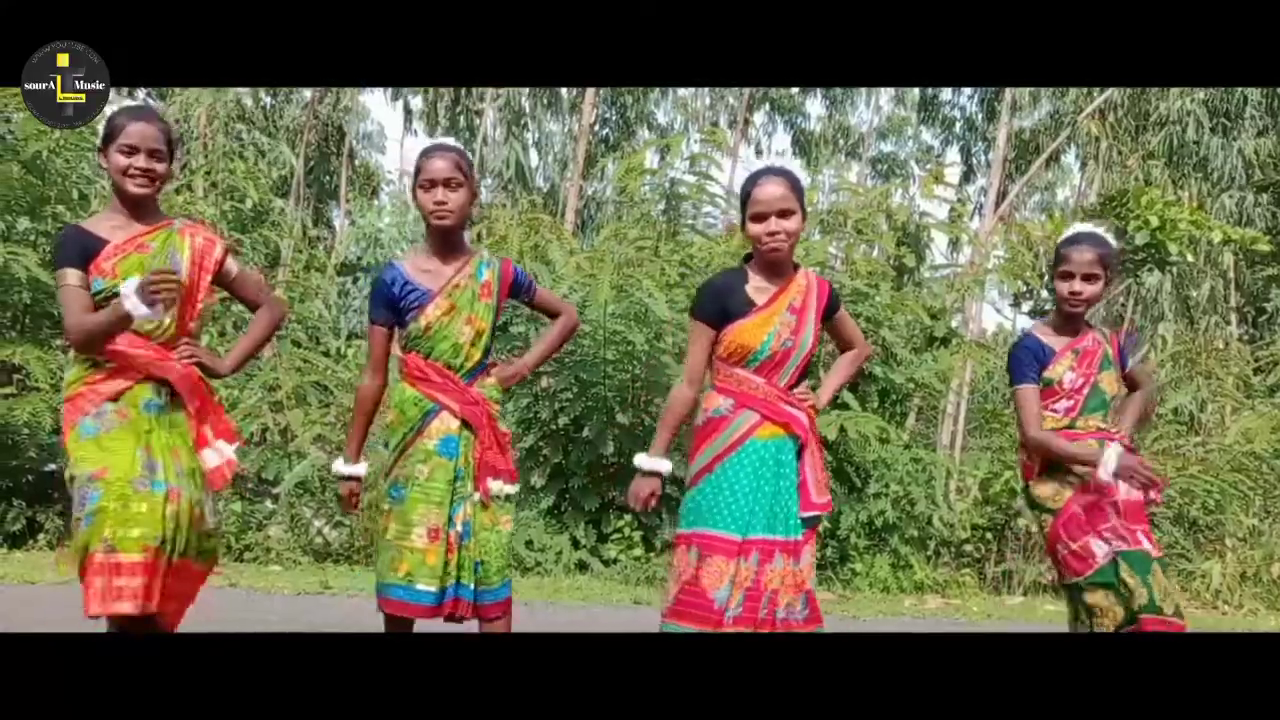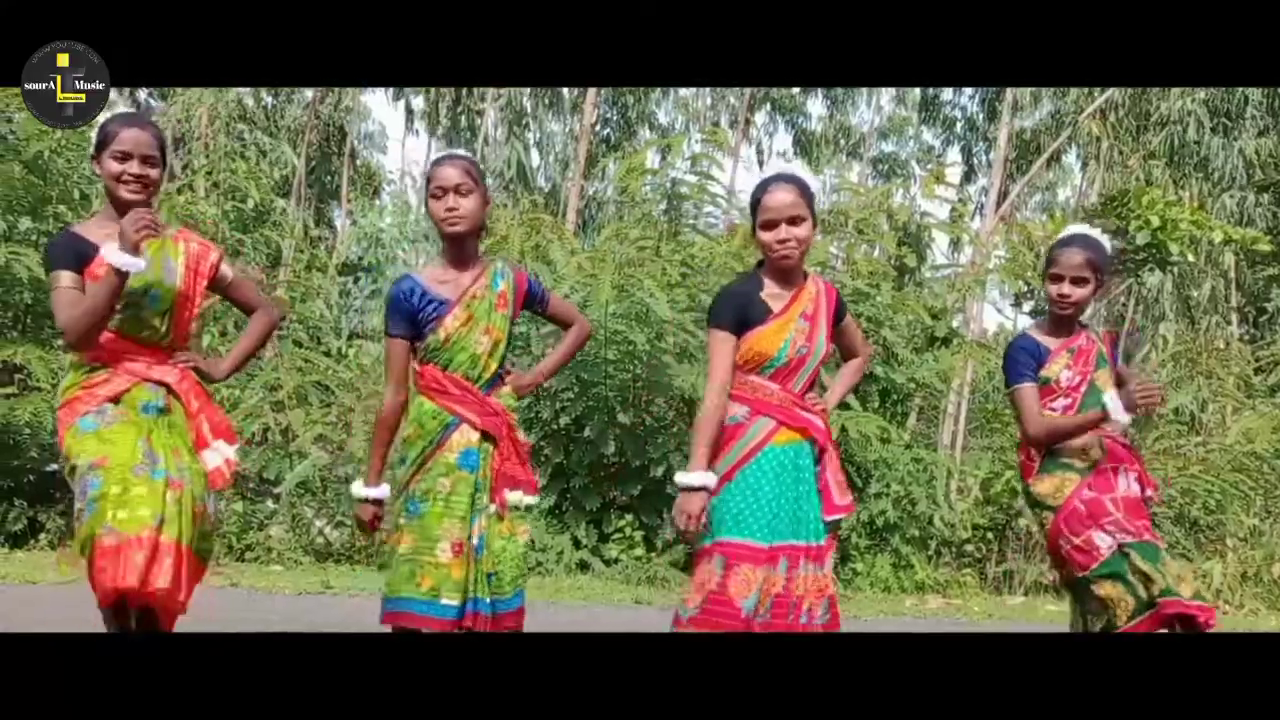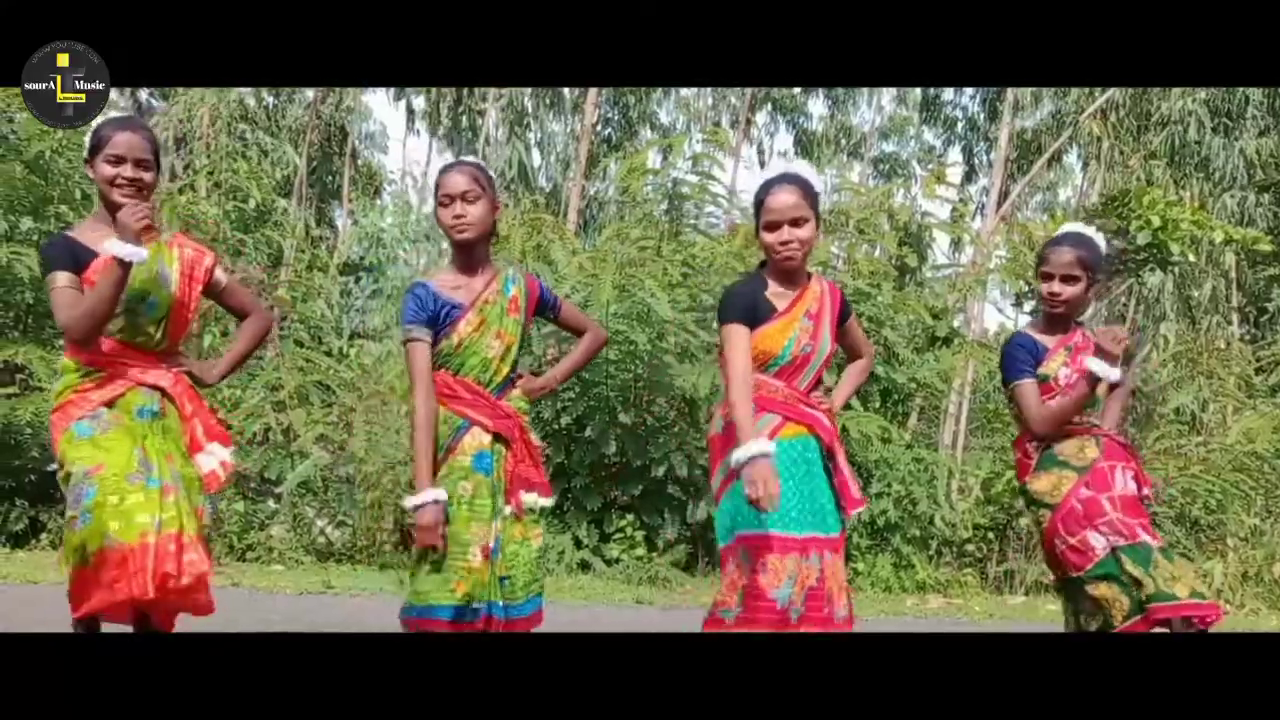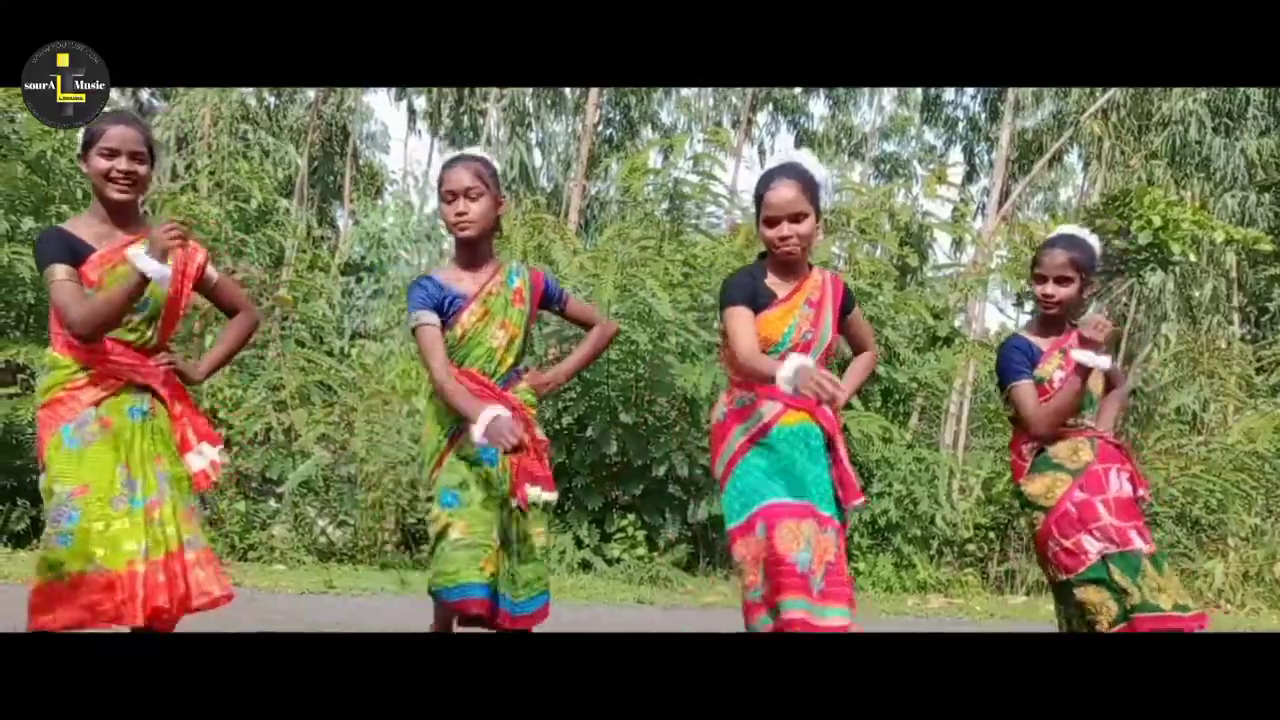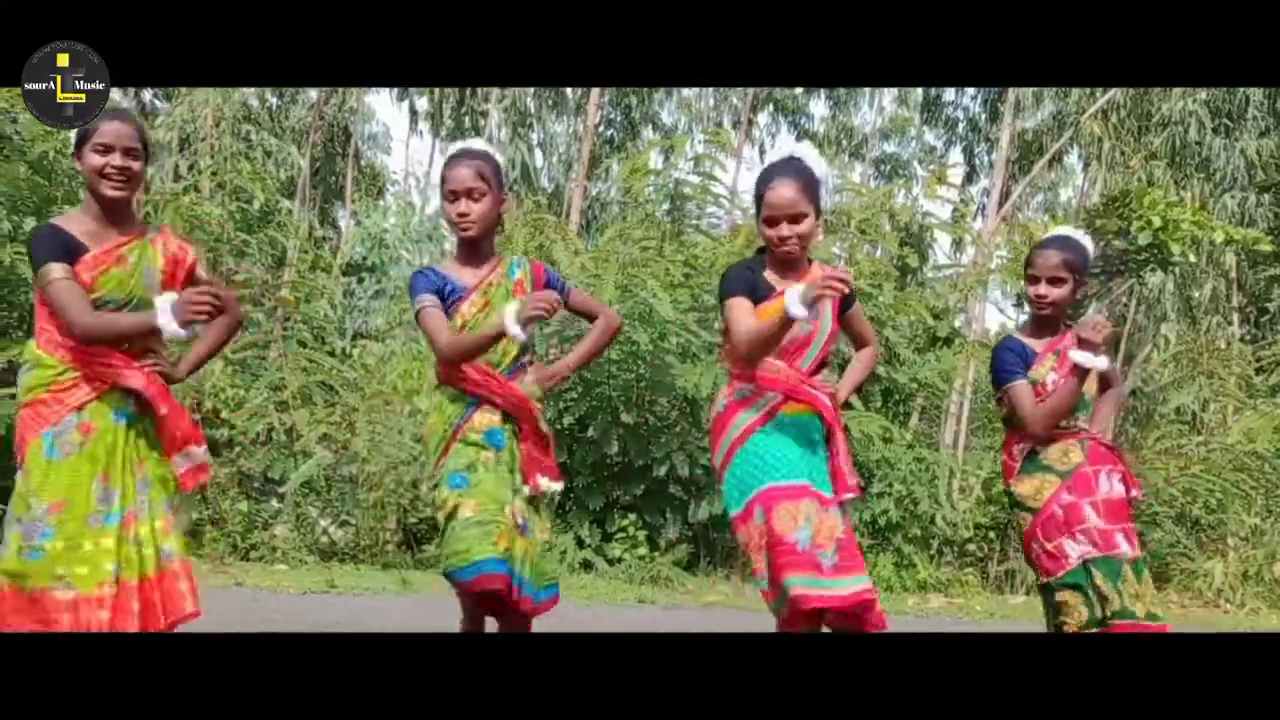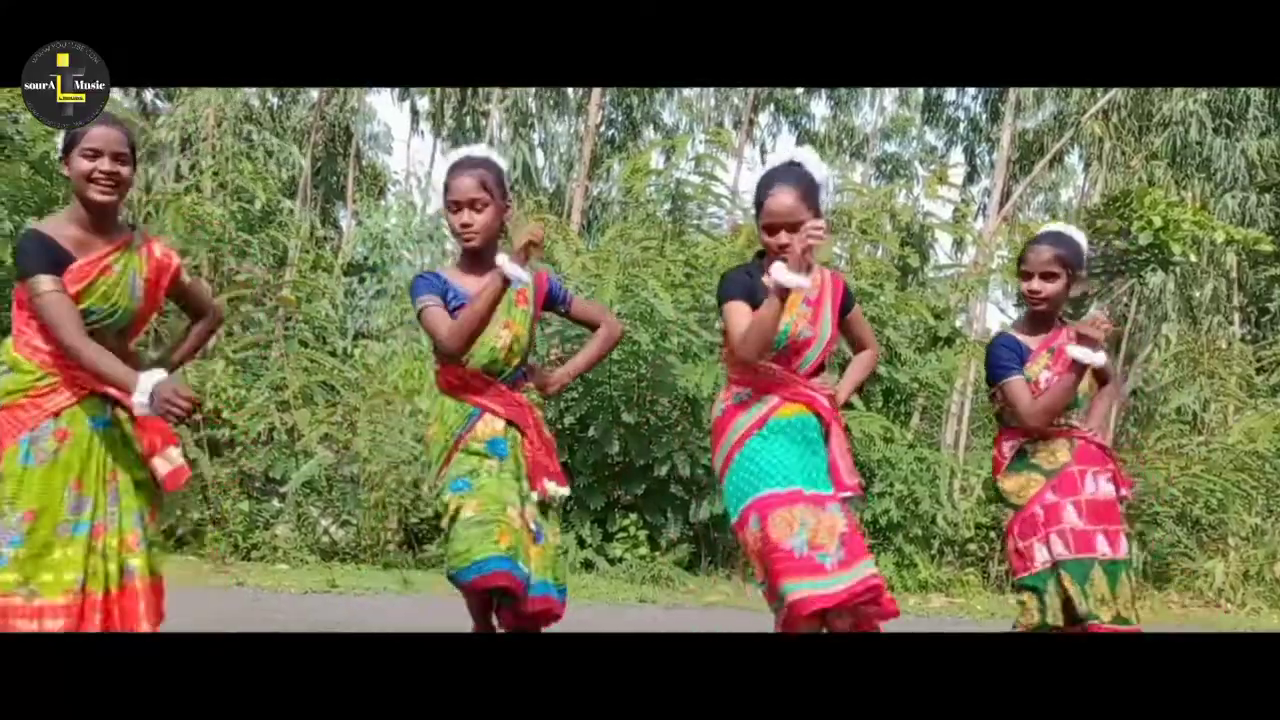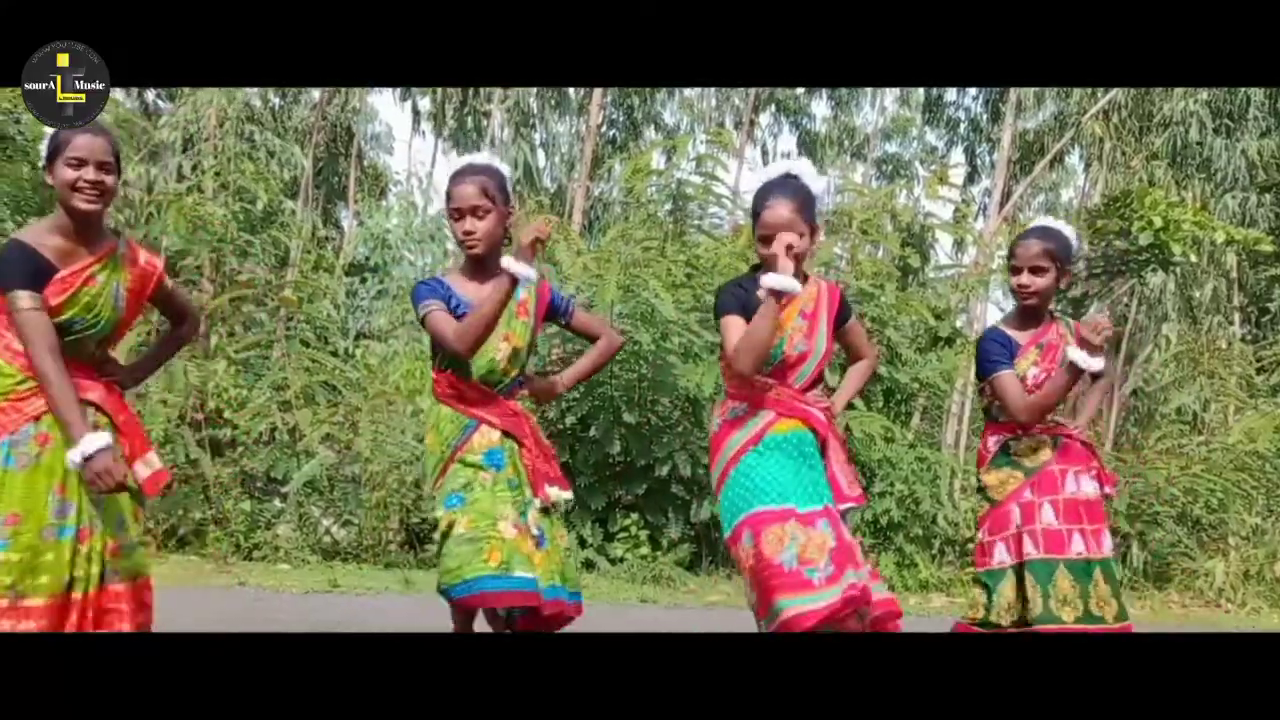
dt=0.1s
person 1, frame 1
left shoulder: (194, 242)
right shoulder: (78, 239)
left elbow: (270, 305)
right elbow: (78, 332)
left wrist: (225, 363)
right wrist: (132, 301)
left hip: (176, 408)
right hip: (107, 403)
left knee: (173, 526)
right knee: (125, 525)
person 1, frame 2
left shoulder: (188, 249)
right shoulder: (70, 245)
left elbow: (266, 309)
right elbow: (75, 329)
left wrist: (221, 366)
right wrist: (122, 256)
left hip: (171, 411)
right hip: (101, 404)
left knee: (166, 535)
right knee: (126, 509)
right ankle: (121, 624)
person 1, frame 3
left shoulder: (182, 254)
right shoulder: (65, 248)
left elbow: (259, 315)
right elbow: (77, 328)
left wrist: (213, 371)
right wrist: (122, 251)
left hip: (165, 414)
right hip: (95, 408)
left knee: (166, 537)
right knee: (121, 521)
right ankle: (91, 621)
person 1, frame 4
left shoulder: (176, 247)
right shoulder: (60, 241)
left elbow: (244, 312)
right elbow: (81, 321)
left wrist: (200, 368)
right wrist: (143, 263)
left hip: (151, 410)
right hip: (81, 406)
left knee: (153, 540)
right knee: (89, 535)
person 1, frame 5
left shoulder: (165, 247)
right shoulder: (53, 238)
left elbow: (229, 312)
right elbow: (83, 323)
left wrist: (181, 367)
right wrist: (166, 315)
left hip: (135, 412)
right hip: (64, 408)
left knee: (138, 543)
right knee: (57, 543)
person 1, frame 6
left shoulder: (148, 255)
left elbow: (208, 316)
right elbow: (69, 337)
left wrist: (158, 368)
right wrist: (145, 386)
left hip: (111, 412)
left knee: (118, 547)
person 1, frame 7
left shoulder: (132, 261)
left elbow: (187, 320)
right elbow: (44, 355)
left wrist: (132, 373)
right wrist: (85, 444)
left hip: (93, 413)
left knee: (104, 550)
person 2, frame 1
left shoulder: (497, 272)
right shoulder: (394, 279)
left elbow: (567, 315)
right elbow: (375, 375)
left wrist: (521, 367)
right wrist: (351, 462)
left hip: (477, 438)
right hip: (418, 437)
left knee: (490, 574)
right knee: (406, 572)
person 2, frame 2
left shoulder: (513, 281)
right shoulder: (410, 289)
left elbow: (579, 325)
right elbow: (396, 391)
left wrist: (535, 375)
right wrist: (371, 484)
left hip: (496, 448)
right hip: (434, 447)
left knee: (501, 587)
right knee: (415, 581)
person 2, frame 3
left shoulder: (524, 287)
right shoulder: (424, 296)
left elbow: (593, 333)
right elbow: (423, 396)
left wrist: (547, 381)
right wrist: (424, 494)
left hip: (510, 451)
right hip: (451, 449)
left knee: (515, 586)
right knee: (442, 585)
person 2, frame 4
left shoulder: (528, 282)
right shoulder: (428, 289)
left elbow: (604, 326)
right elbow: (440, 373)
left wrist: (554, 375)
right wrist: (484, 422)
left hip: (517, 436)
right hip: (459, 440)
left knee: (517, 580)
right knee: (461, 580)
person 2, frame 5
left shoulder: (530, 275)
right shoulder: (430, 280)
left elbow: (608, 318)
right elbow: (447, 352)
left wrist: (560, 369)
right wrist: (511, 319)
left hip: (521, 428)
right hip: (464, 430)
left knee: (522, 565)
right knee: (476, 558)
person 2, frame 6
left shoulder: (534, 283)
right shoulder: (431, 285)
left elbow: (611, 326)
right elbow: (453, 341)
left wrist: (561, 375)
right wrist: (507, 270)
left hip: (520, 438)
right hip: (465, 436)
left knee: (529, 569)
right knee: (482, 555)
person 2, frame 7
left shoulder: (536, 292)
right shoulder: (433, 291)
left elbow: (610, 338)
right elbow: (460, 343)
left wrist: (560, 382)
right wrist: (514, 270)
left hip: (517, 446)
right hip: (462, 445)
left knee: (534, 583)
right knee: (474, 568)
person 3, frame 1
left shoulder: (817, 291)
right shoulder: (720, 291)
left elbow: (857, 348)
right elbow: (689, 382)
left wrist: (821, 398)
right wrist: (652, 462)
left hip: (786, 453)
right hip: (730, 447)
left knee: (782, 578)
right knee: (718, 575)
person 3, frame 2
left shoulder: (826, 298)
right shoulder: (736, 299)
left elbow: (860, 354)
right elbow: (715, 392)
left wrist: (828, 403)
right wrist: (695, 481)
left hip: (802, 456)
right hip: (746, 453)
left knee: (800, 585)
right knee: (734, 587)
person 3, frame 3
left shoulder: (830, 298)
right shoulder: (742, 297)
left elbow: (863, 357)
right elbow: (738, 382)
left wrist: (834, 403)
right wrist: (753, 456)
left hip: (807, 452)
right hip: (755, 450)
left knee: (814, 578)
right knee: (765, 579)
person 3, frame 4
left shoulder: (832, 289)
right shoulder: (742, 285)
left elbow: (868, 350)
right elbow: (747, 360)
left wrist: (837, 395)
right wrist: (794, 372)
left hip: (807, 438)
right hip: (755, 436)
left knee: (815, 561)
right knee: (789, 554)
person 3, frame 5
left shoulder: (832, 284)
right shoulder: (741, 278)
left elbow: (869, 346)
right elbow: (748, 347)
left wrist: (839, 391)
right wrist: (799, 300)
left hip: (806, 431)
right hip: (754, 426)
left knee: (818, 544)
right knee: (791, 529)
person 3, frame 6
left shoulder: (833, 287)
right shoulder: (742, 281)
left elbow: (869, 348)
right elbow: (747, 350)
left wrist: (840, 391)
right wrist: (786, 277)
left hip: (809, 435)
right hip: (755, 431)
left knee: (823, 548)
right knee: (791, 539)
person 3, frame 7
left shoulder: (830, 298)
right shoulder: (736, 295)
left elbow: (866, 357)
right elbow: (743, 365)
left wrist: (838, 402)
right wrist: (777, 284)
left hip: (806, 446)
right hip: (753, 444)
left knee: (822, 562)
right knee: (785, 560)
person 4, frame 1
left shoulder: (1110, 343)
right shoulder: (1030, 348)
left elbow: (1141, 388)
right elbow: (1032, 435)
left wrist: (1120, 434)
right wrist: (1107, 459)
left hip: (1118, 482)
right hip: (1065, 480)
left knee: (1137, 595)
right knee: (1112, 593)
person 4, frame 2
left shoulder: (1100, 343)
right shoulder: (1024, 349)
left elbow: (1129, 385)
right elbow: (1036, 430)
left wrist: (1115, 427)
right wrist: (1113, 408)
left hip: (1111, 474)
right hip: (1061, 479)
right knee: (1122, 579)
person 4, frame 3
left shoulder: (1094, 340)
right shoulder: (1021, 346)
left elbow: (1123, 383)
right elbow: (1040, 424)
left wrist: (1108, 426)
right wrist: (1097, 366)
left hip: (1107, 473)
right hip: (1058, 476)
right knee: (1115, 580)
person 4, frame 4
left shoulder: (1087, 338)
right shoulder: (1016, 349)
left elbow: (1117, 386)
right elbow: (1042, 424)
left wrist: (1107, 428)
right wrist: (1087, 360)
left hip: (1103, 473)
right hip: (1056, 478)
left knee: (1134, 586)
right knee: (1109, 590)
person 4, frame 5
left shoulder: (1082, 338)
right shoulder: (1011, 350)
left elbow: (1114, 384)
right elbow: (1037, 424)
left wrist: (1100, 430)
right wrist: (1083, 360)
left hip: (1096, 475)
right hip: (1045, 480)
left knee: (1119, 588)
right knee: (1085, 594)
person 4, frame 6
left shoulder: (1079, 334)
right shoulder: (1006, 347)
left elbow: (1108, 382)
right elbow: (1033, 418)
left wrist: (1096, 426)
right wrist: (1082, 356)
left hip: (1087, 473)
right hip: (1034, 475)
left knee: (1101, 586)
right knee: (1052, 587)
person 4, frame 7
left shoulder: (1071, 331)
right shoulder: (996, 340)
left elbow: (1103, 376)
right elbow: (1024, 412)
left wrist: (1081, 422)
right wrist: (1079, 357)
left hip: (1069, 471)
right hip: (1016, 473)
left knee: (1084, 584)
right knee: (1015, 589)
